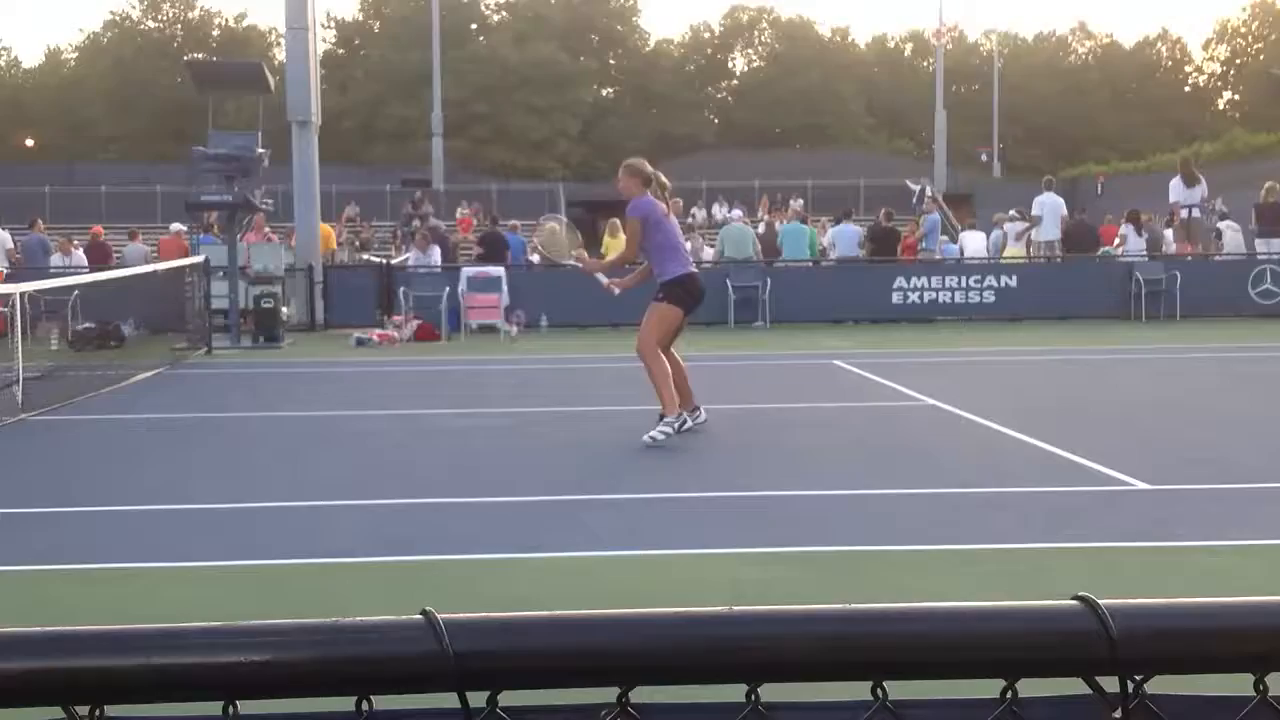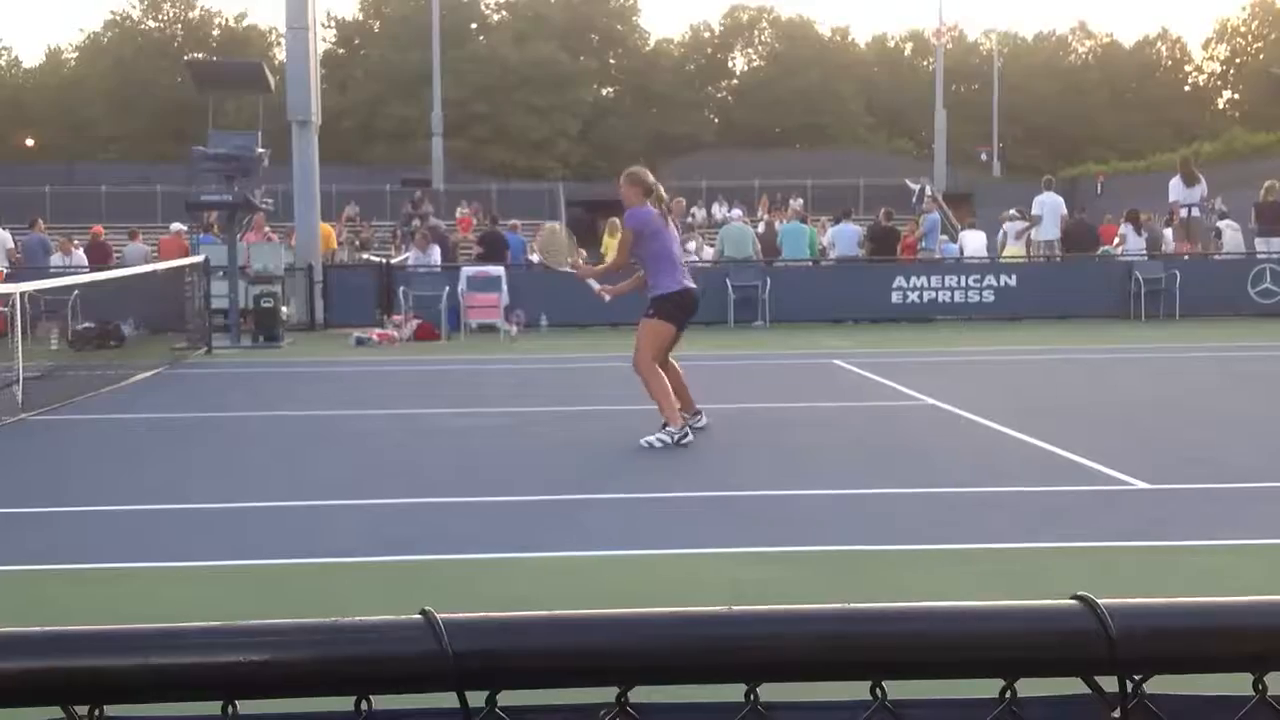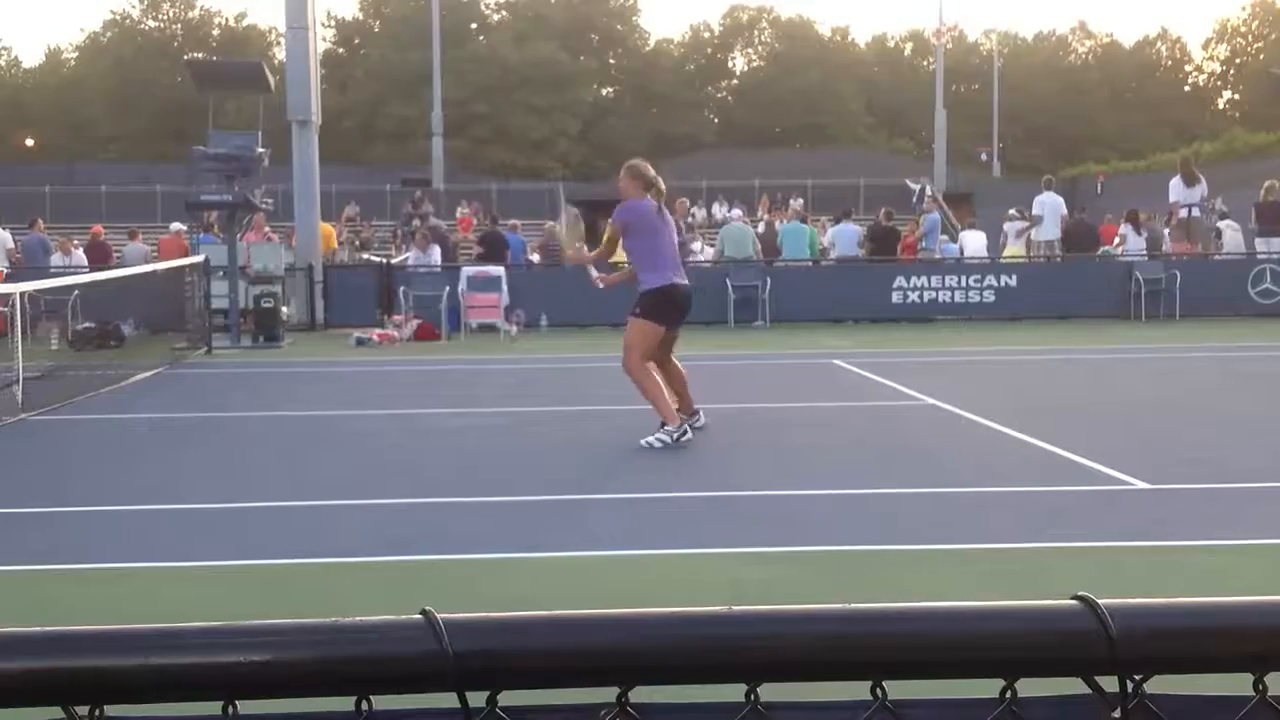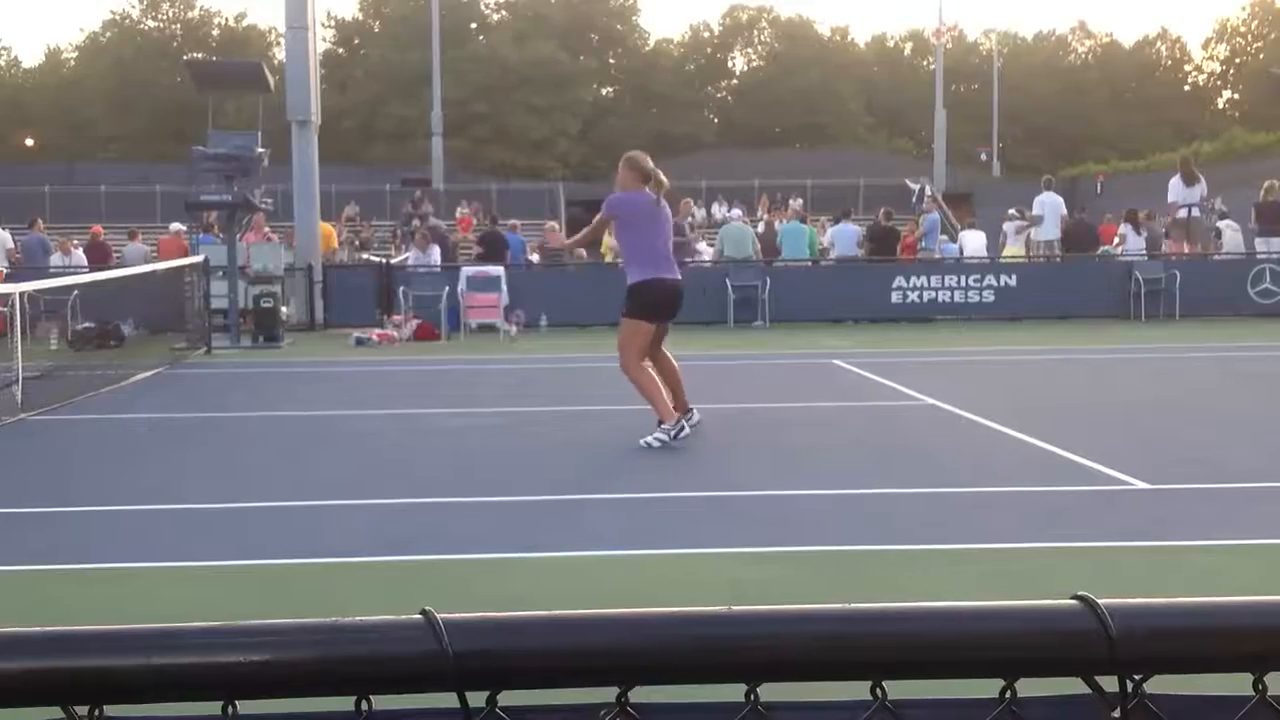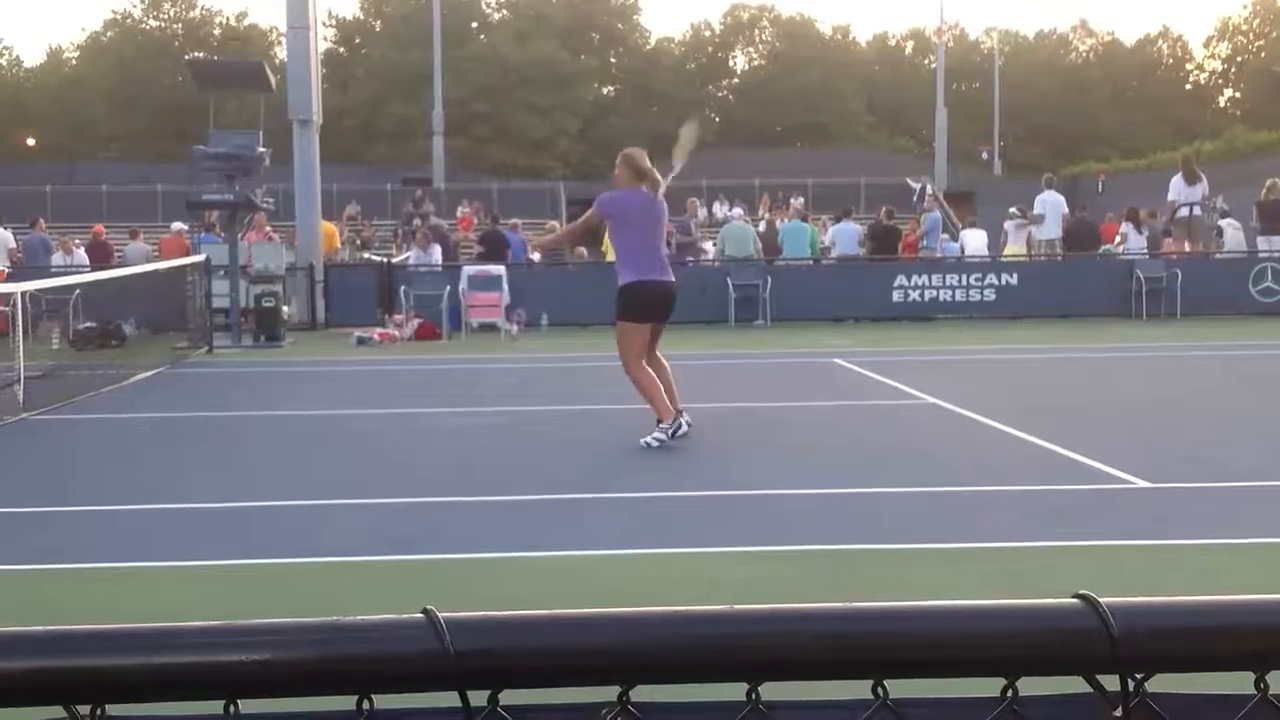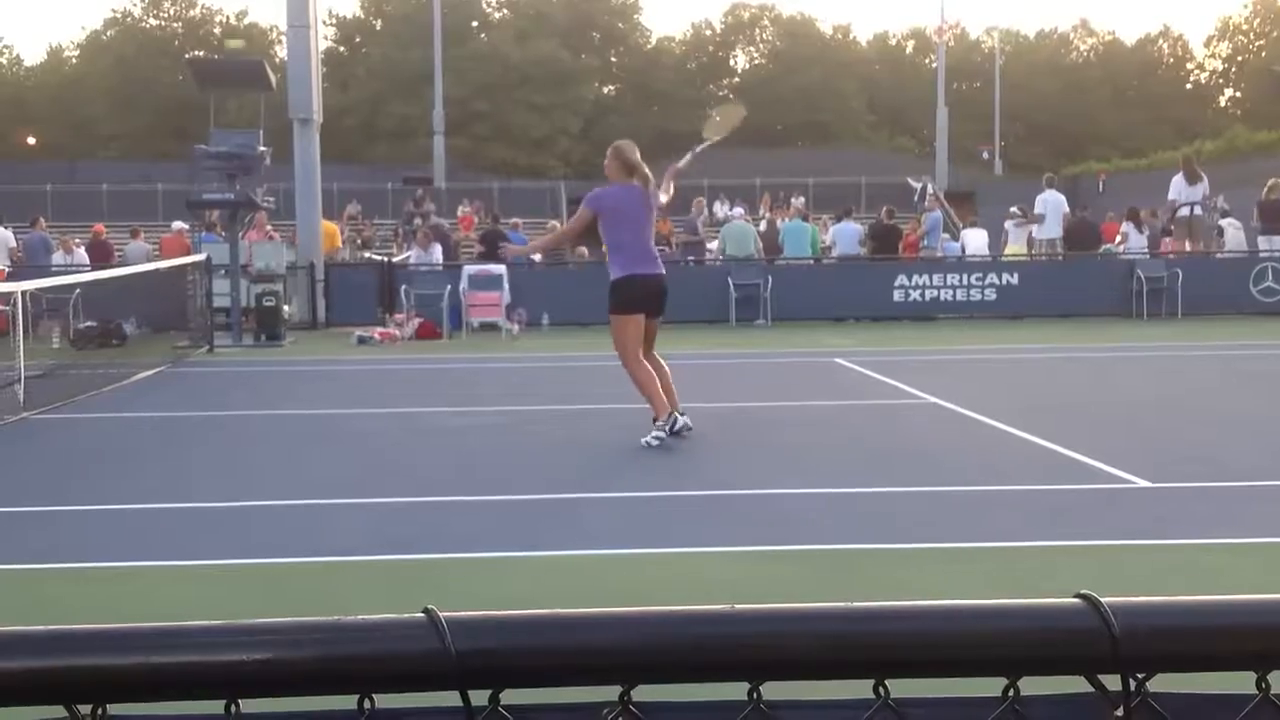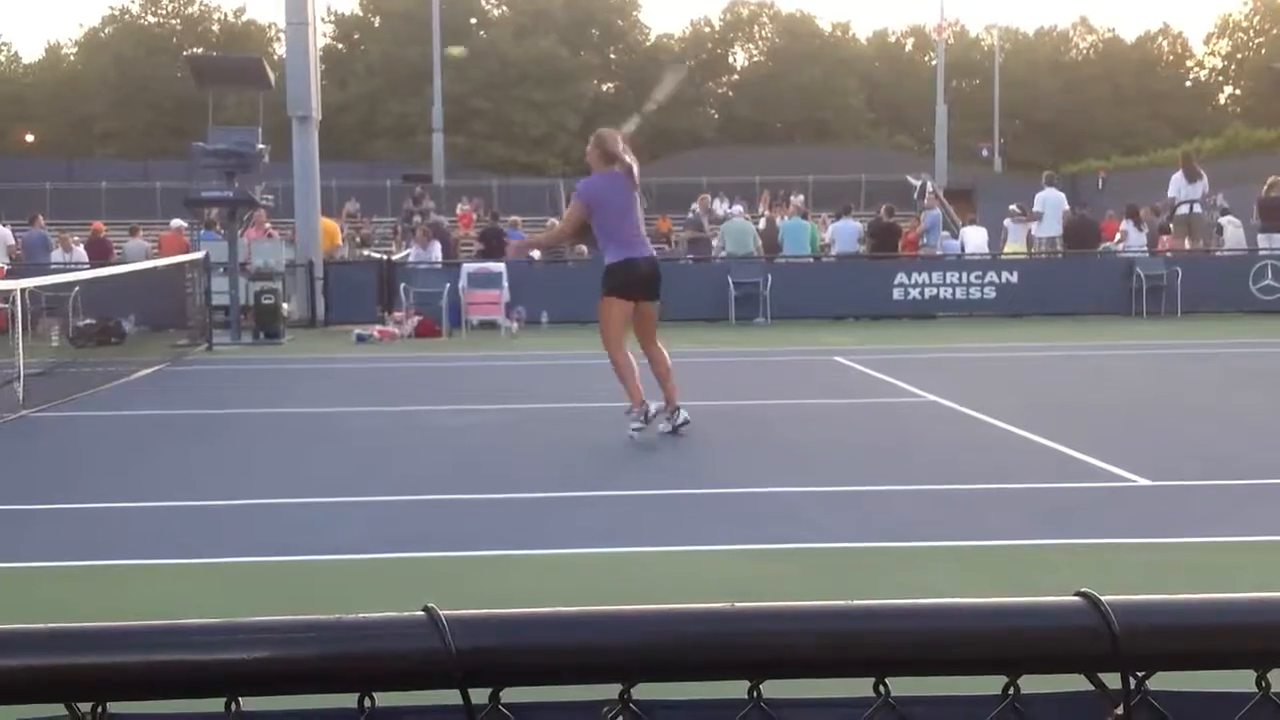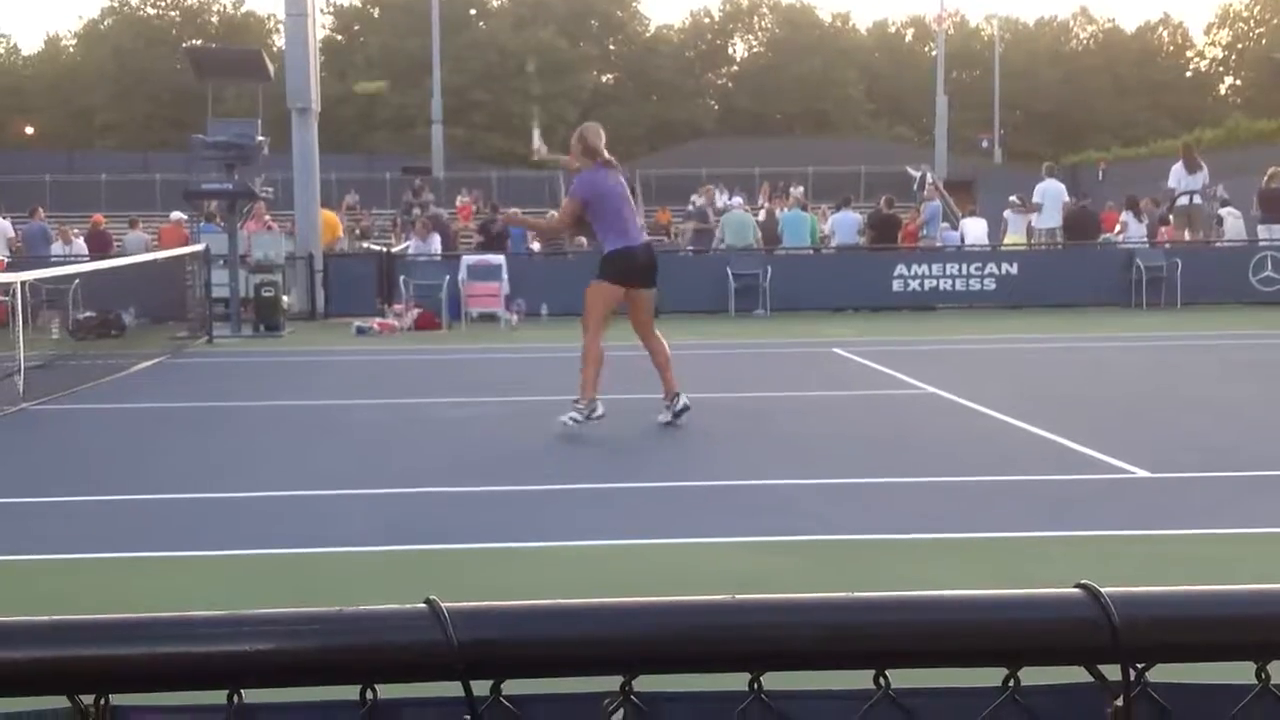
dt=0.1s
person 1, frame 1
left shoulder: (638, 206)
right shoulder: (660, 206)
left elbow: (629, 254)
left wrist: (599, 266)
right wrist: (625, 282)
left hip: (678, 285)
right hip: (687, 283)
left knee: (647, 348)
right knee: (661, 348)
left ankle: (673, 416)
right ankle: (690, 408)
person 1, frame 2
left shoulder: (634, 216)
right shoulder: (660, 218)
left elbow: (621, 262)
left wrist: (593, 272)
right wrist: (617, 289)
left hip: (671, 299)
right hip: (683, 295)
left knee: (643, 361)
right knee: (658, 358)
left ankle: (674, 426)
right ankle: (691, 413)
person 1, frame 3
left shoulder: (626, 211)
right shoulder: (661, 213)
left elbow: (607, 251)
left wrist: (584, 258)
right wrist: (612, 279)
left hip: (658, 294)
right hip: (680, 292)
left knee: (634, 362)
right knee: (662, 357)
left ankle: (673, 425)
right ankle: (690, 413)
person 1, frame 4
left shoulder: (617, 201)
right shoulder: (661, 206)
left elbow: (592, 234)
left wrist: (567, 244)
left hip: (645, 289)
right hip: (672, 286)
left knee: (631, 361)
right knee: (653, 351)
left ankle: (670, 423)
right ankle: (684, 410)
person 1, frame 5
left shoulder: (609, 201)
right shoulder: (657, 202)
left elbow: (575, 231)
left wrist: (542, 242)
left hip: (636, 290)
right hip: (665, 287)
left knee: (633, 364)
right knee: (648, 356)
left ankle: (668, 422)
right ankle: (676, 415)
person 1, frame 6
left shoulder: (600, 197)
right shoulder: (647, 194)
left elbow: (568, 234)
right elbow: (663, 197)
left wrist: (527, 249)
right wrist: (669, 177)
left hip: (628, 284)
right hip: (656, 281)
left knee: (632, 358)
right knee: (646, 353)
left ankle: (665, 418)
right ankle: (675, 414)
person 1, frame 7
left shoulder: (588, 187)
right shoulder: (626, 177)
left elbow: (564, 234)
left wrist: (525, 245)
right wrist: (621, 150)
left hip: (620, 269)
right hip: (647, 265)
left knee: (614, 344)
right knee: (649, 342)
left ankle: (639, 404)
right ankle: (673, 408)
person 1, frame 8
left shoulder: (584, 182)
right shoulder: (608, 169)
left elbow: (560, 225)
left wrist: (519, 221)
right wrist: (552, 156)
left hip: (619, 259)
right hip: (644, 254)
left knee: (592, 329)
right knee: (647, 331)
left ankle: (587, 402)
right ankle: (673, 396)
